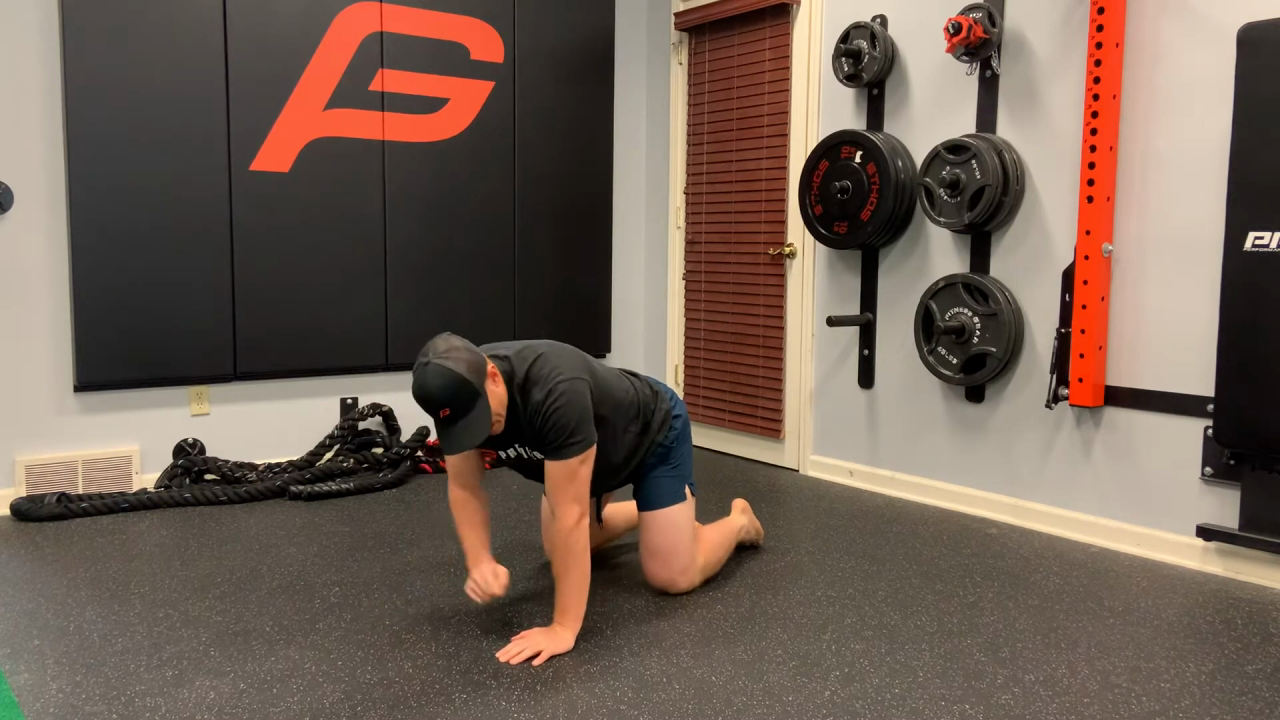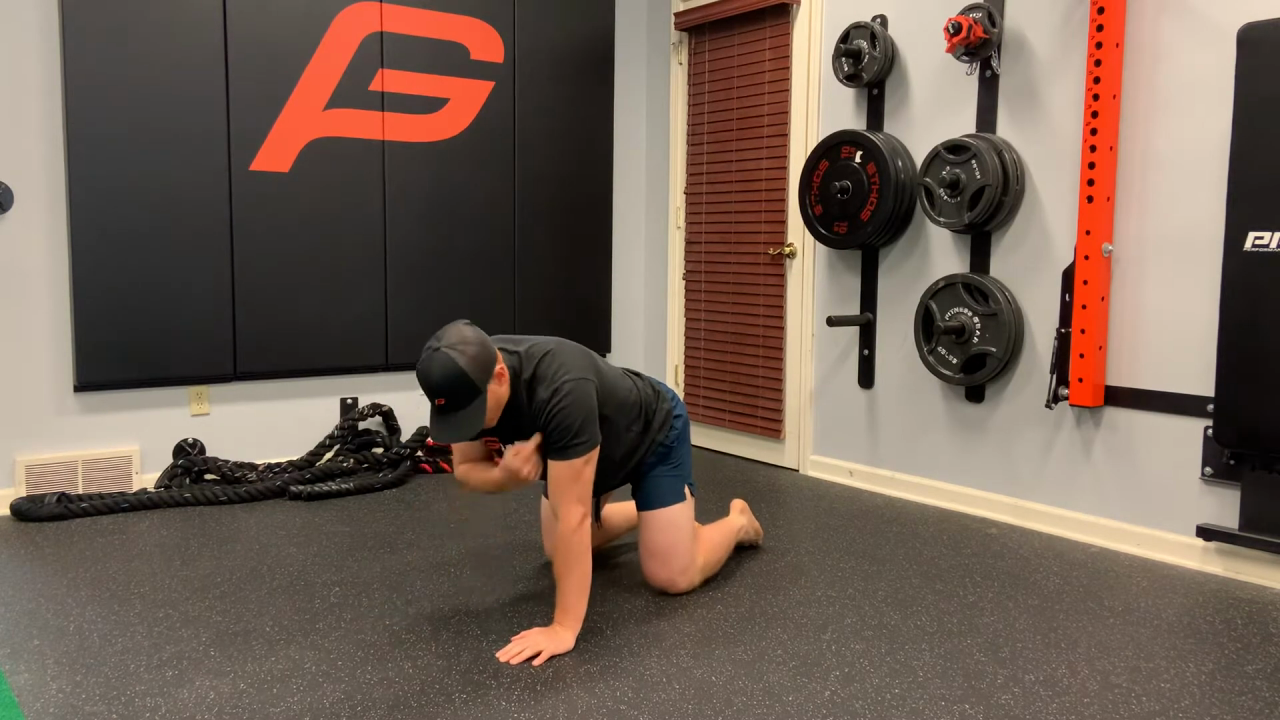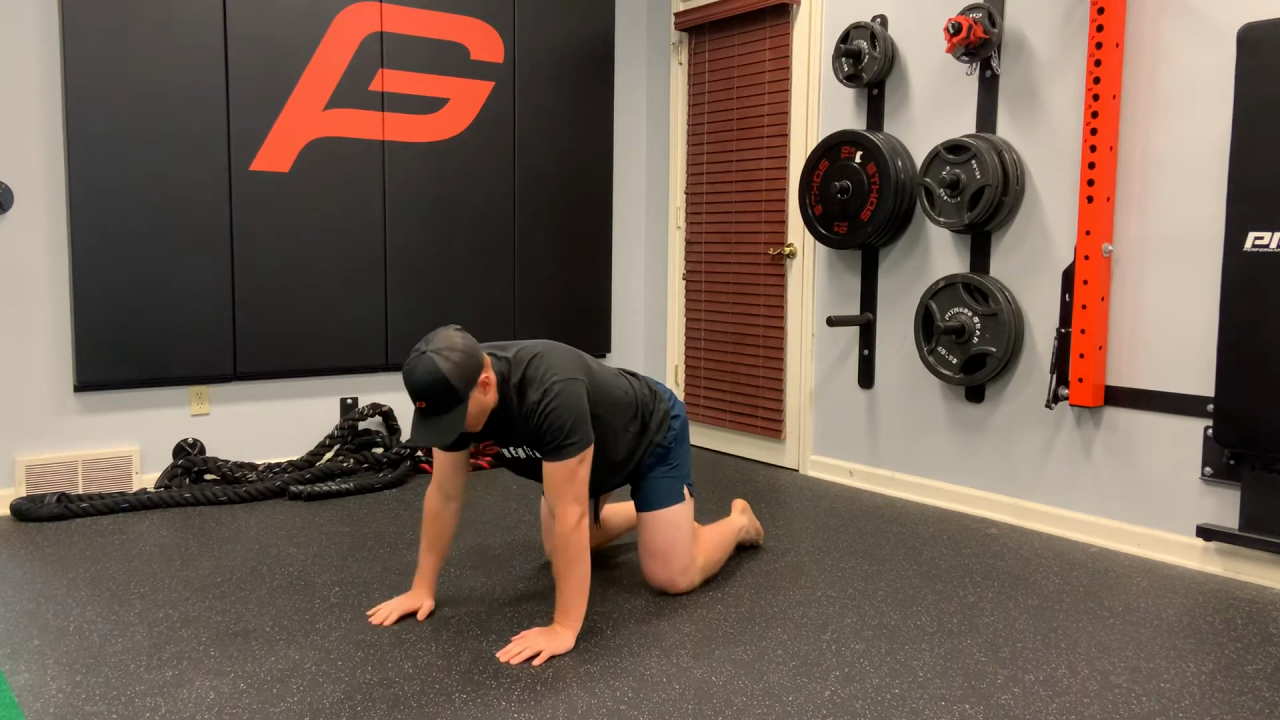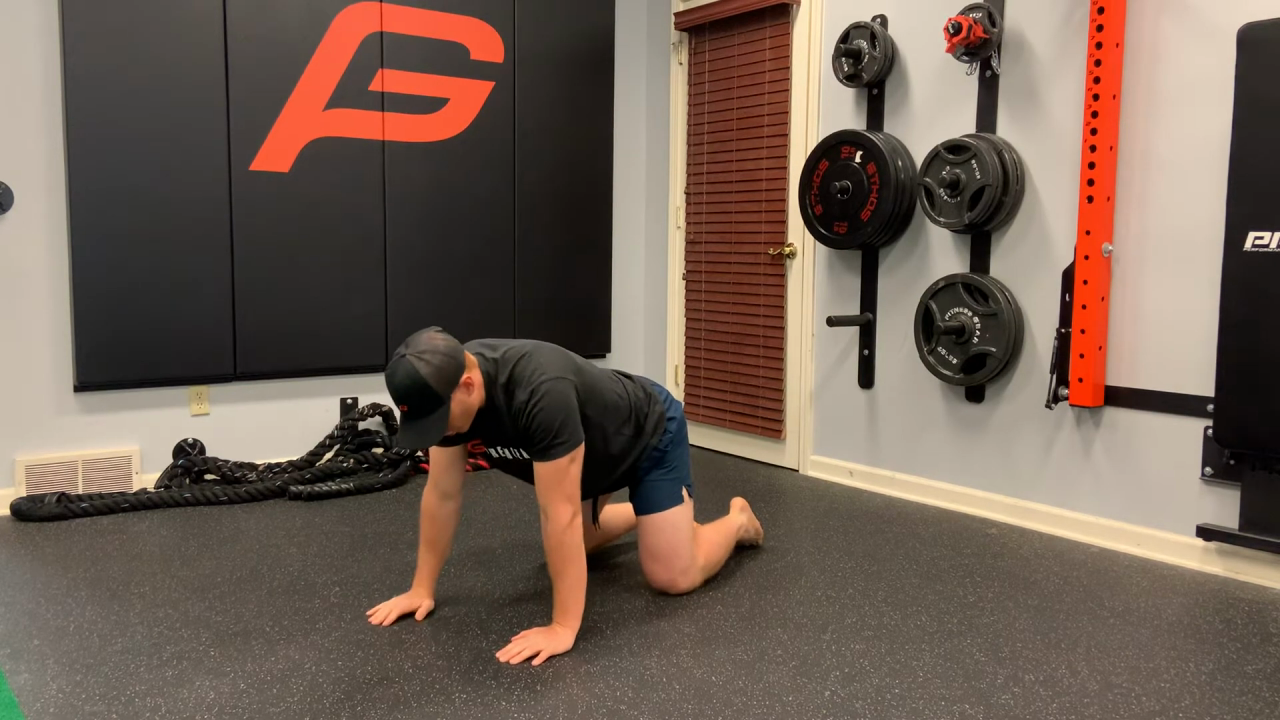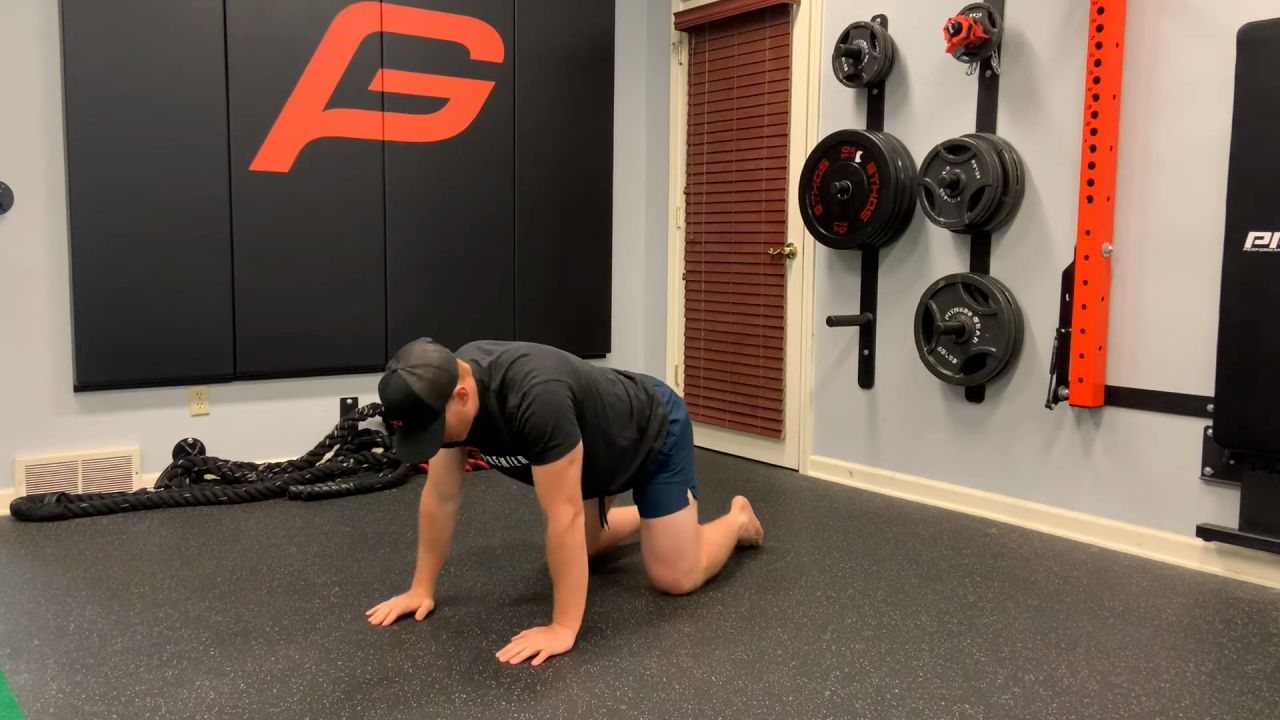
dt=0.4s
person 1, frame 1
left shoulder: (556, 391)
right shoulder: (458, 393)
left elbow: (569, 513)
right elbow: (466, 487)
left wrist: (564, 629)
right wrist: (480, 562)
left hip: (655, 431)
right hip: (596, 443)
left knee: (673, 576)
right knee: (559, 553)
left ankle: (739, 522)
right ankle: (643, 512)
person 1, frame 2
left shoulder: (562, 389)
right shoulder: (463, 385)
left elbow: (572, 512)
right elbow: (466, 466)
left wrist: (565, 628)
right wrist: (507, 475)
left hip: (654, 432)
right hip: (589, 448)
left knee: (673, 577)
right knee: (559, 553)
left ankle: (738, 522)
right ankle: (642, 512)
person 1, frame 3
left shoulder: (552, 392)
right shoulder: (455, 391)
left elbow: (568, 513)
right elbow: (444, 495)
left wrist: (564, 628)
right wrist: (423, 589)
left hip: (653, 432)
right hip: (596, 447)
left knee: (672, 577)
right knee: (559, 552)
left ankle: (738, 522)
right ankle: (640, 512)
person 1, frame 4
left shoulder: (541, 393)
right shoulder: (447, 388)
left elbow: (561, 513)
right elbow: (442, 494)
left wrist: (564, 628)
right wrist: (423, 588)
left hip: (650, 434)
right hip: (595, 445)
left knee: (673, 578)
right knee: (563, 550)
left ankle: (736, 521)
right ankle: (641, 514)
person 1, frame 5
left shoulder: (536, 398)
right shoulder: (447, 388)
left elbow: (564, 515)
right elbow: (441, 495)
left wrist: (564, 628)
right wrist: (422, 588)
left hip: (654, 432)
right hip: (600, 441)
left knee: (675, 578)
right knee: (572, 549)
left ankle: (738, 520)
right ankle: (641, 515)
